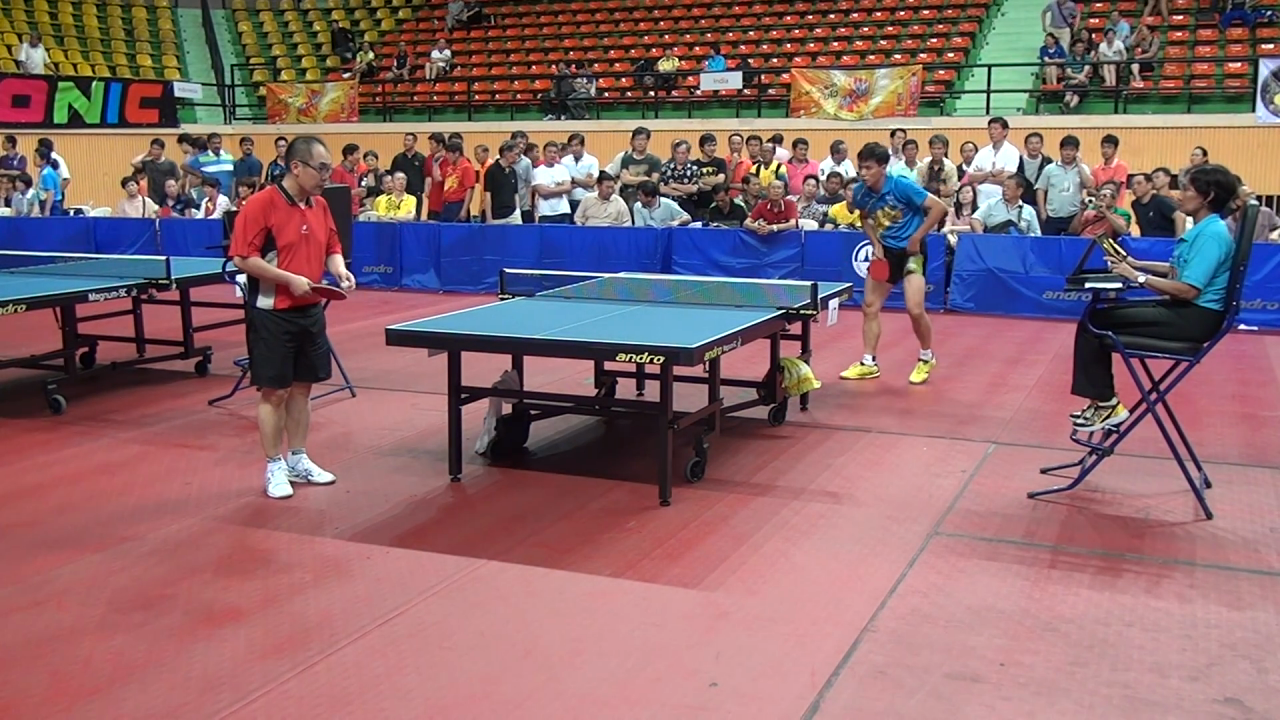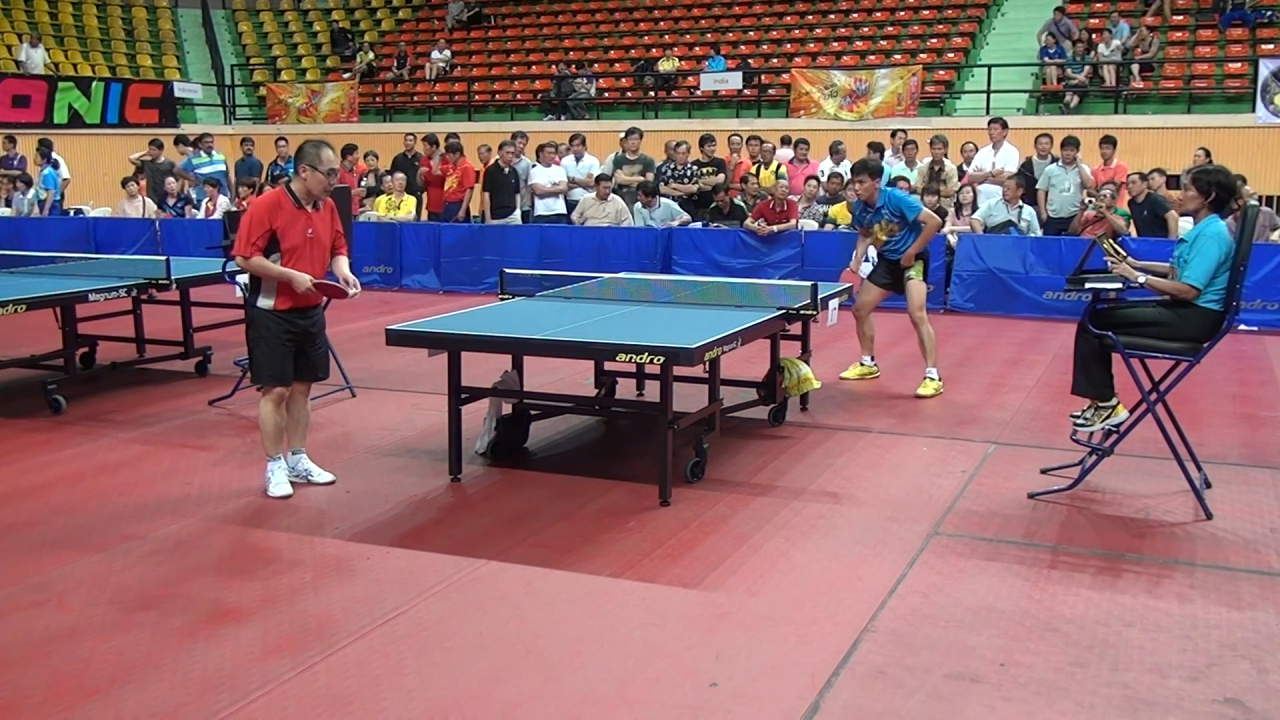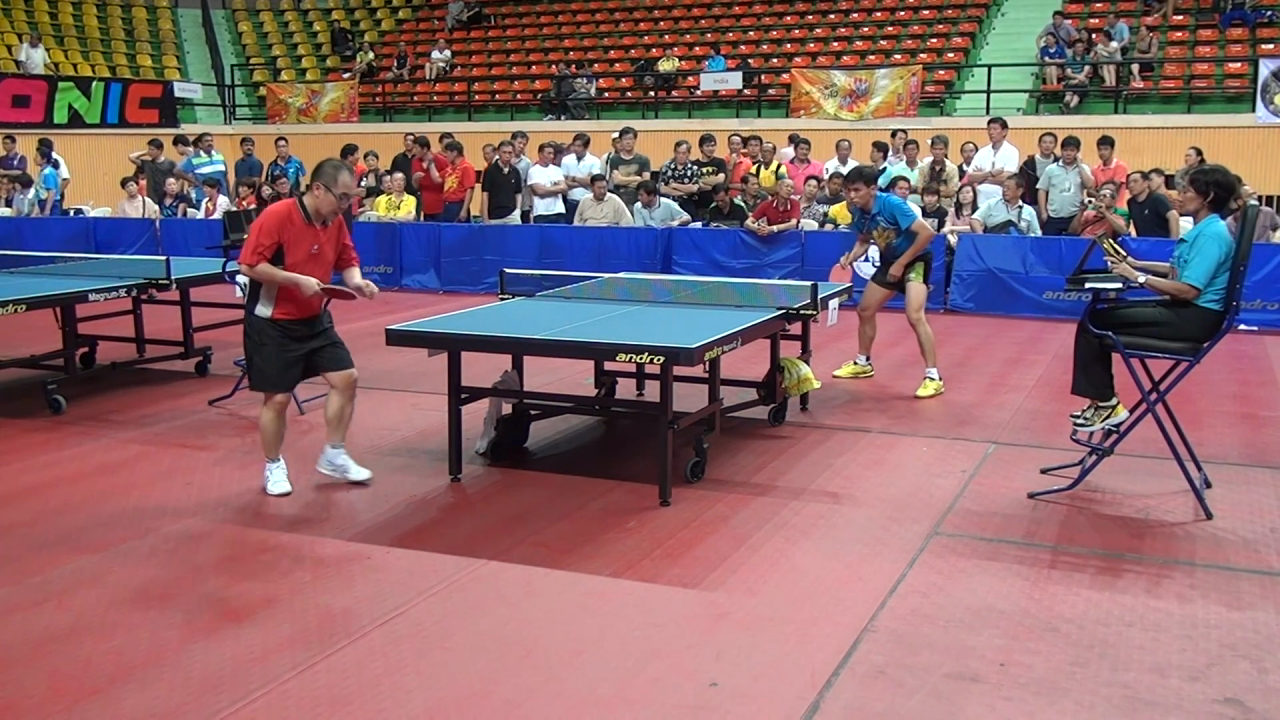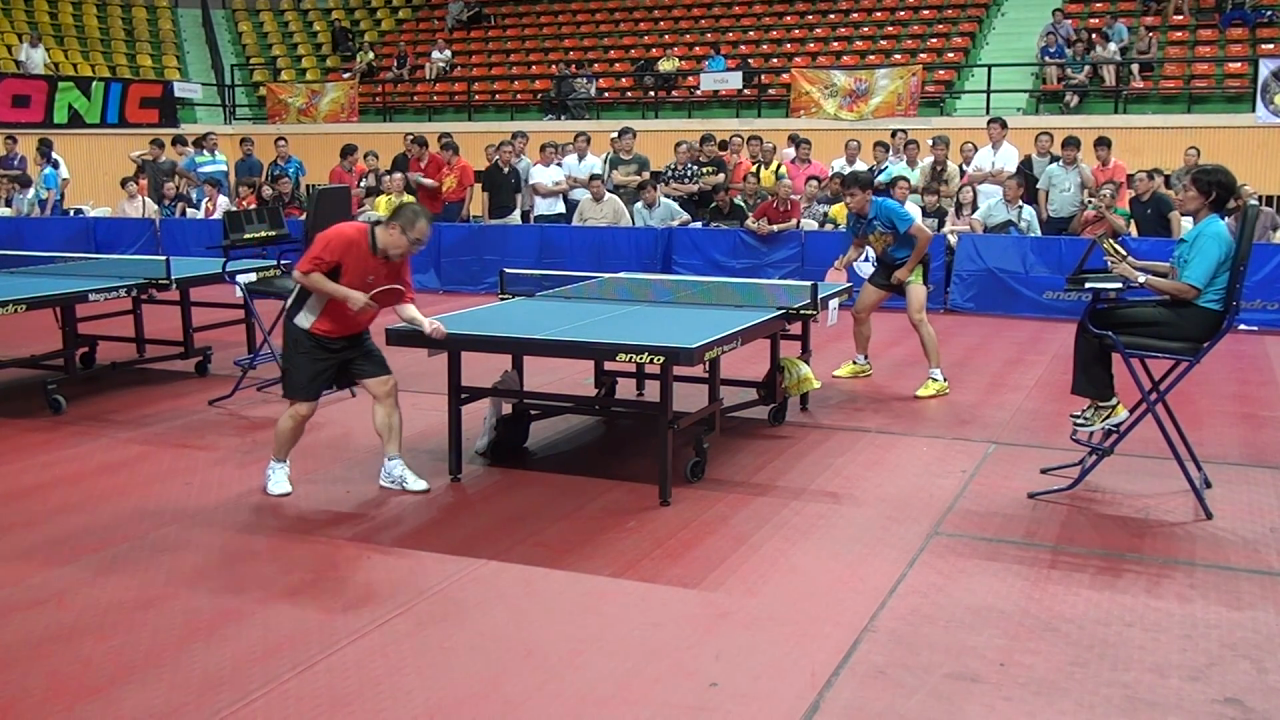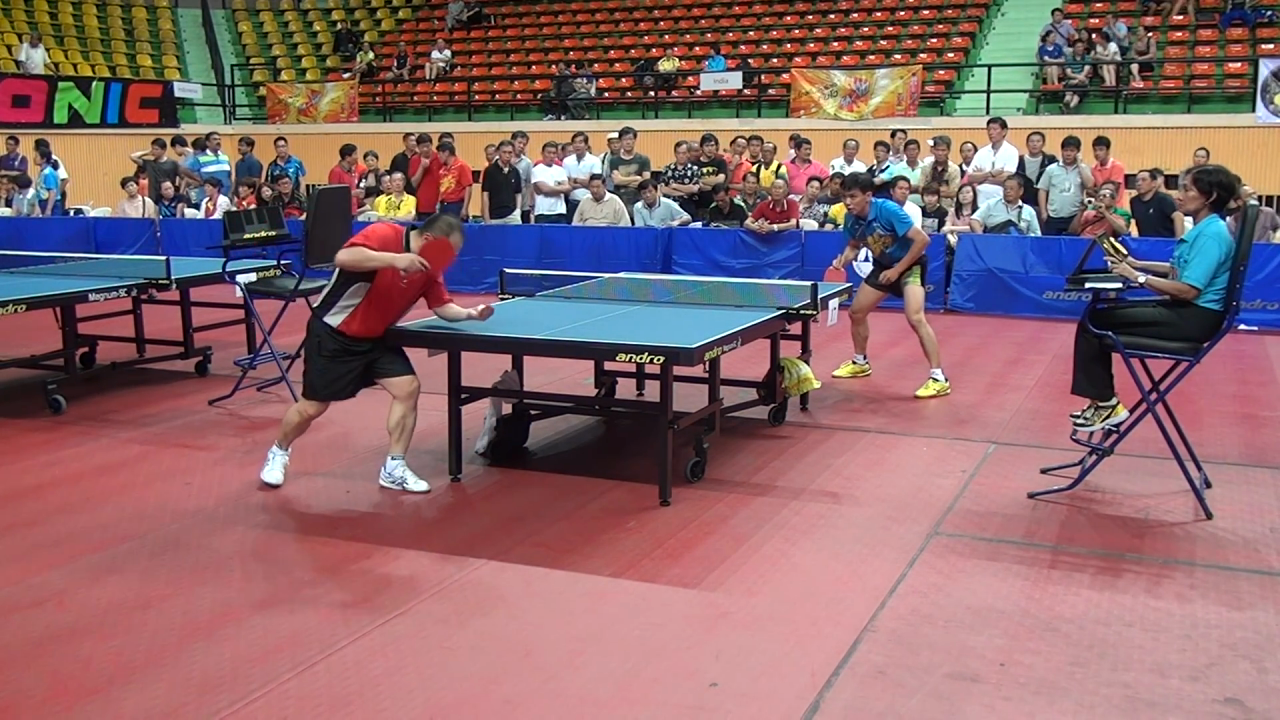
dt=0.4s
person 1, frame 1
left shoulder: (320, 206)
right shoulder: (262, 205)
left elbow: (332, 248)
right elbow: (242, 258)
left wrist: (339, 270)
right wrist: (289, 279)
left hip: (311, 312)
right hip: (272, 315)
left knee: (301, 389)
right knee: (275, 392)
left ankle: (298, 460)
right ankle: (275, 468)
person 1, frame 2
left shoulder: (327, 207)
right shoulder: (267, 205)
left elbow: (338, 248)
right elbow: (244, 257)
left wrist: (343, 271)
right wrist: (291, 276)
left hip: (310, 313)
right hip: (272, 314)
left knee: (301, 389)
right knee: (276, 391)
left ankle: (297, 460)
right ankle: (275, 467)
person 1, frame 3
left shoulder: (336, 223)
right shoulder: (277, 216)
left elbow: (348, 262)
right elbow: (248, 265)
left wrist: (357, 281)
right wrist: (297, 280)
left hip: (314, 319)
right hip: (271, 323)
left knee: (346, 379)
right knee: (277, 399)
left ankle: (334, 455)
right ankle: (274, 466)
person 1, frame 4
left shoulder: (399, 258)
right shoulder: (345, 237)
left elbow: (403, 302)
right elbow: (302, 273)
left wrist: (424, 323)
right wrist: (348, 295)
left hip: (354, 335)
right hip: (310, 333)
left knee: (386, 389)
right knee: (302, 407)
left ankle: (392, 468)
right ankle: (278, 467)
person 1, frame 5
left shoulder: (430, 264)
right shoulder: (382, 235)
left elbow: (442, 306)
right elbow: (344, 257)
left wrist: (470, 313)
right wrist: (393, 259)
left hip: (376, 337)
right hip: (334, 333)
left knee: (408, 389)
right knee: (313, 406)
left ankle: (394, 468)
right ankle: (279, 452)
person 2, frame 1
left shoulder: (1211, 234)
right shoulder: (1203, 229)
left elbow: (1188, 289)
left wrist: (1138, 277)
right wrist: (1137, 264)
left hip: (1194, 318)
right hip: (1183, 311)
left knee: (1094, 321)
right knee: (1098, 315)
left ankle: (1106, 403)
right ankle: (1104, 400)
person 2, frame 2
left shoulder: (1211, 234)
right shoulder: (1203, 230)
left elbow: (1188, 290)
left wrist: (1138, 277)
right wrist: (1137, 264)
left hip: (1193, 318)
right hip: (1182, 311)
left knee: (1094, 322)
right knee: (1098, 316)
left ankle: (1106, 403)
right ankle: (1104, 401)
person 2, frame 3
left shoulder: (1212, 234)
right shoulder: (1204, 229)
left elbow: (1188, 290)
left wrist: (1138, 277)
right wrist: (1138, 264)
left hip: (1194, 318)
right hip: (1183, 310)
left knee: (1094, 321)
right knee: (1098, 316)
left ankle: (1106, 403)
right ankle: (1104, 401)
person 2, frame 4
left shoulder: (1212, 234)
right shoulder: (1203, 229)
left elbow: (1189, 290)
left wrist: (1138, 277)
right wrist: (1138, 264)
left hip: (1194, 318)
right hip: (1183, 311)
left knee: (1094, 321)
right knee: (1097, 315)
left ankle: (1106, 403)
right ankle: (1104, 401)
person 2, frame 5
left shoulder: (1211, 234)
right shoulder: (1203, 229)
left elbow: (1188, 290)
left wrist: (1137, 277)
right wrist: (1138, 264)
left hip: (1193, 318)
right hip: (1182, 311)
left knee: (1094, 321)
right knee: (1097, 315)
left ankle: (1105, 403)
right ankle: (1103, 400)
person 3, frame 1
left shoulder: (902, 186)
right shoulder: (860, 192)
left elbow: (939, 208)
left wrist: (917, 237)
right wrist: (875, 243)
left hip: (910, 249)
right hip: (885, 251)
left knee: (915, 309)
right knee: (869, 307)
left ankle: (926, 358)
right ankle: (869, 363)
person 3, frame 2
left shoulder: (897, 199)
right shoulder: (859, 207)
left elbow: (935, 222)
left wrist: (912, 251)
right wrist: (857, 259)
left hip: (913, 259)
right hip: (887, 261)
left knee: (917, 314)
right knee: (860, 309)
left ankle: (933, 376)
right ankle: (868, 363)
person 3, frame 3
left shoulder: (892, 204)
right shoulder: (859, 213)
left elbow: (927, 232)
right elbow: (864, 241)
left wrist: (901, 263)
right wrist: (850, 258)
left hip: (914, 260)
right hip: (889, 262)
left knee: (915, 316)
right knee: (865, 311)
left ankle: (933, 376)
right ankle: (863, 363)
person 3, frame 4
left shoulder: (889, 208)
right shoulder: (853, 218)
left elbow: (925, 235)
right elbow: (858, 245)
left wrist: (907, 268)
right wrist: (845, 261)
left hip: (912, 263)
right hip: (886, 265)
left knee: (917, 317)
right knee: (859, 312)
left ankle: (937, 378)
right ankle: (861, 363)
person 3, frame 5
left shoulder: (889, 210)
right shoulder: (851, 219)
left elbow: (922, 239)
right elbow: (854, 246)
left wrist: (898, 269)
right wrist: (843, 261)
left hip: (910, 264)
right hip: (883, 266)
left knee: (915, 317)
right knee: (856, 312)
left ankle: (938, 378)
right ankle: (860, 363)
